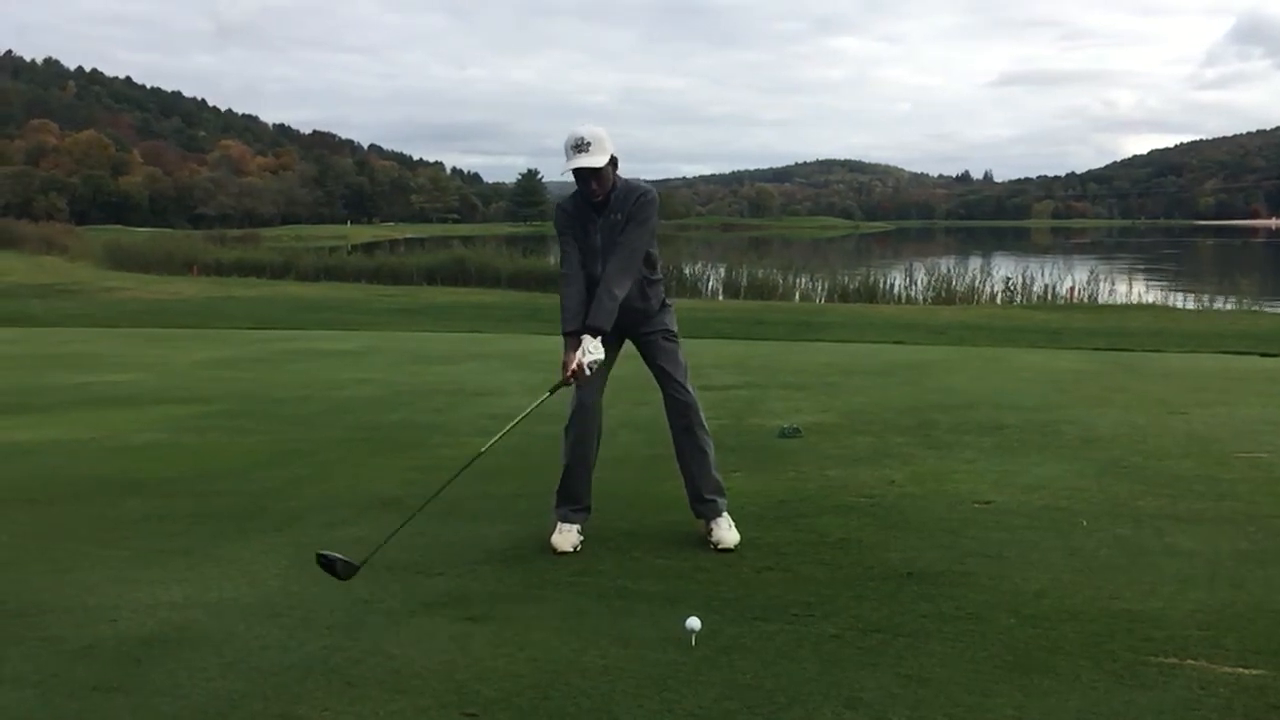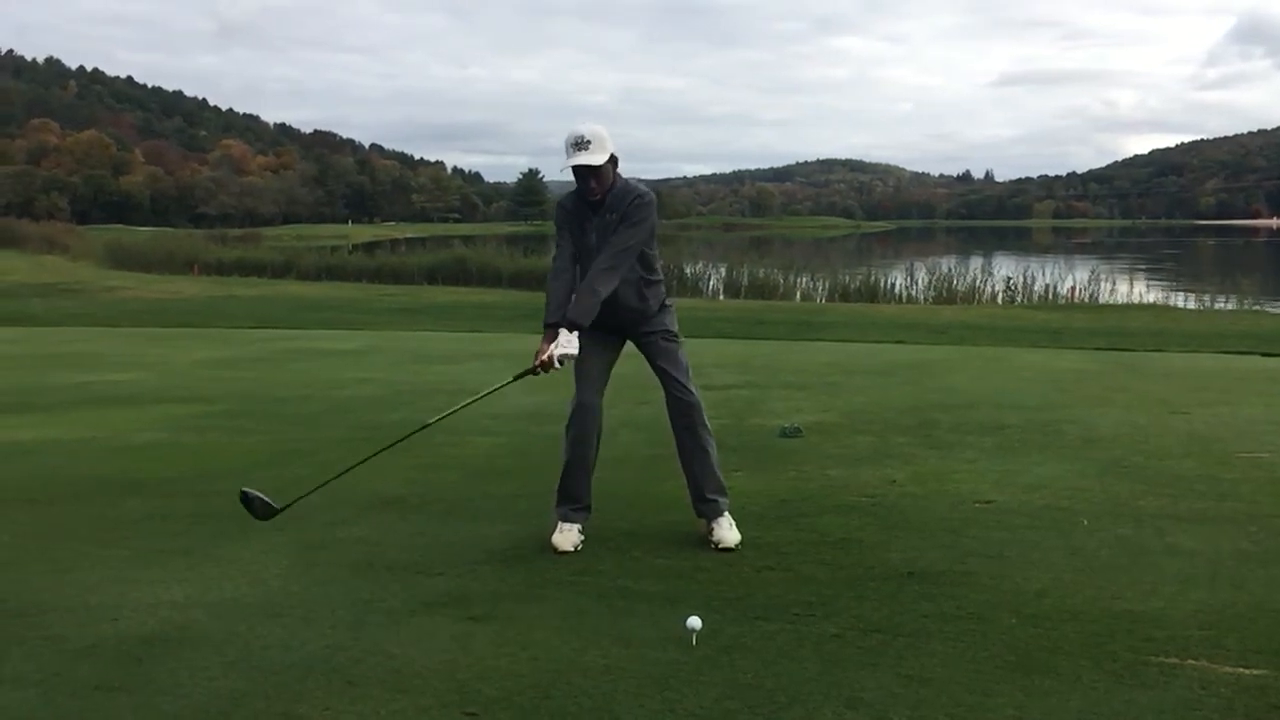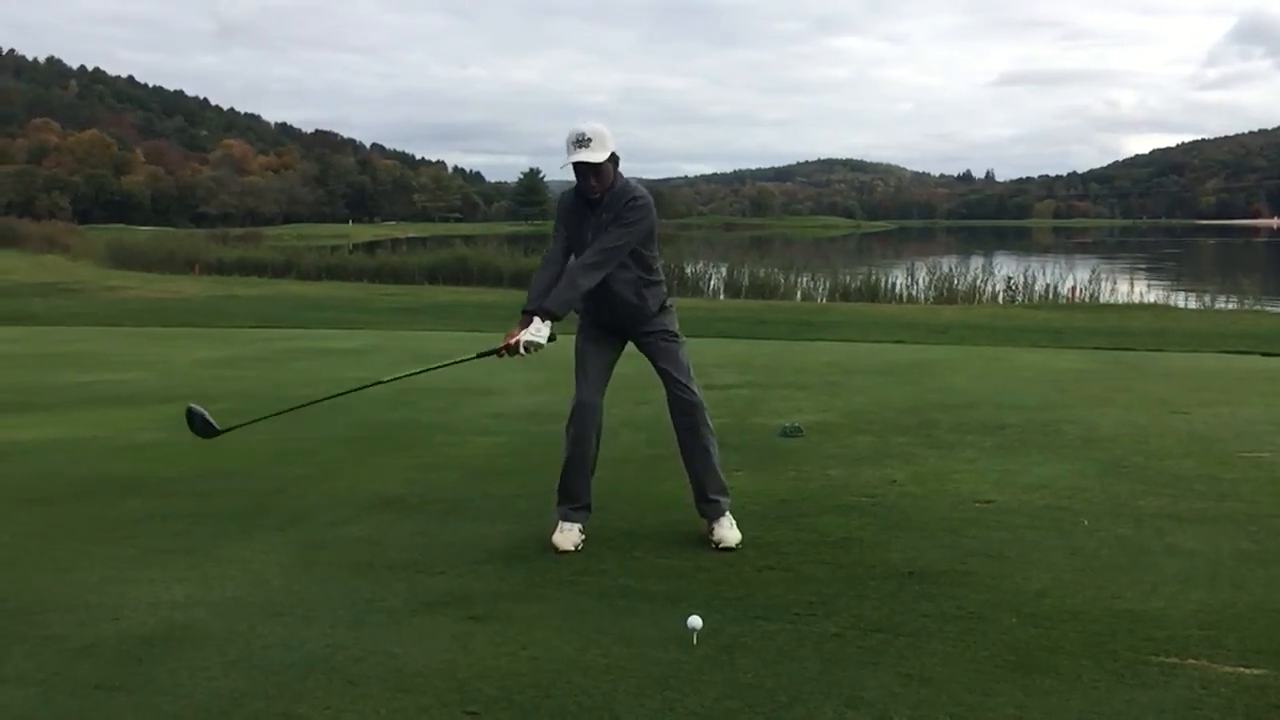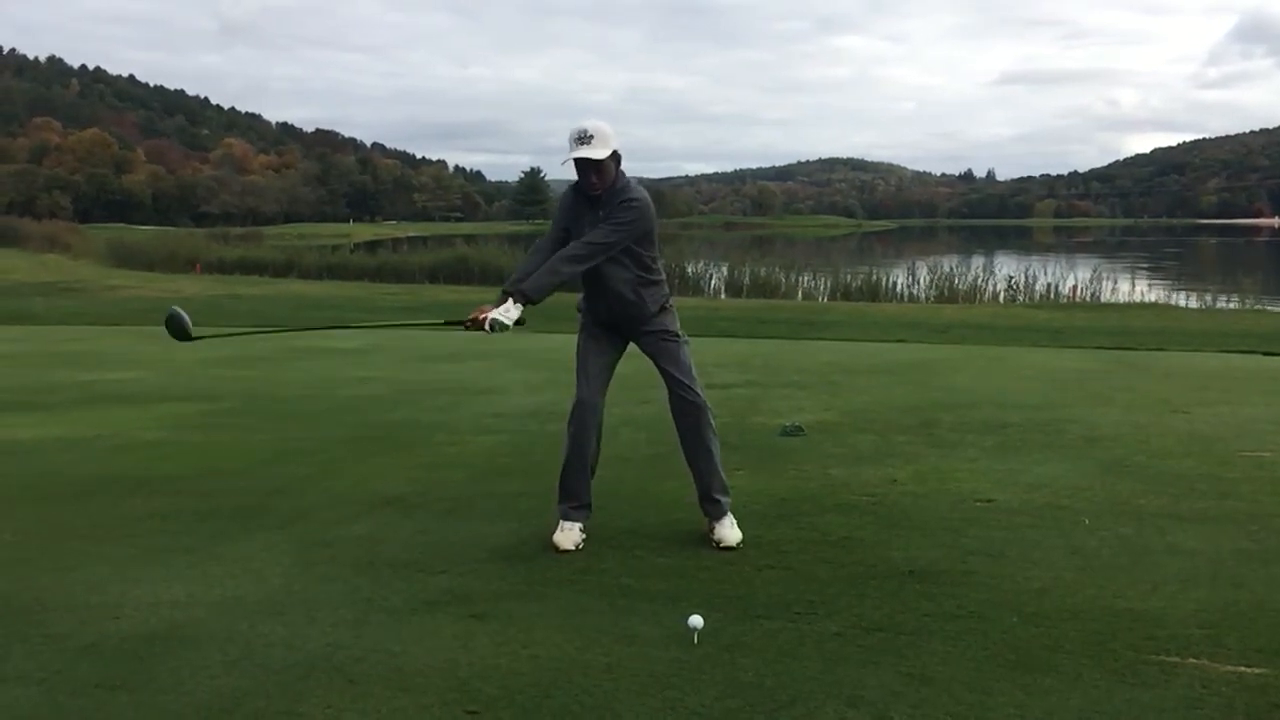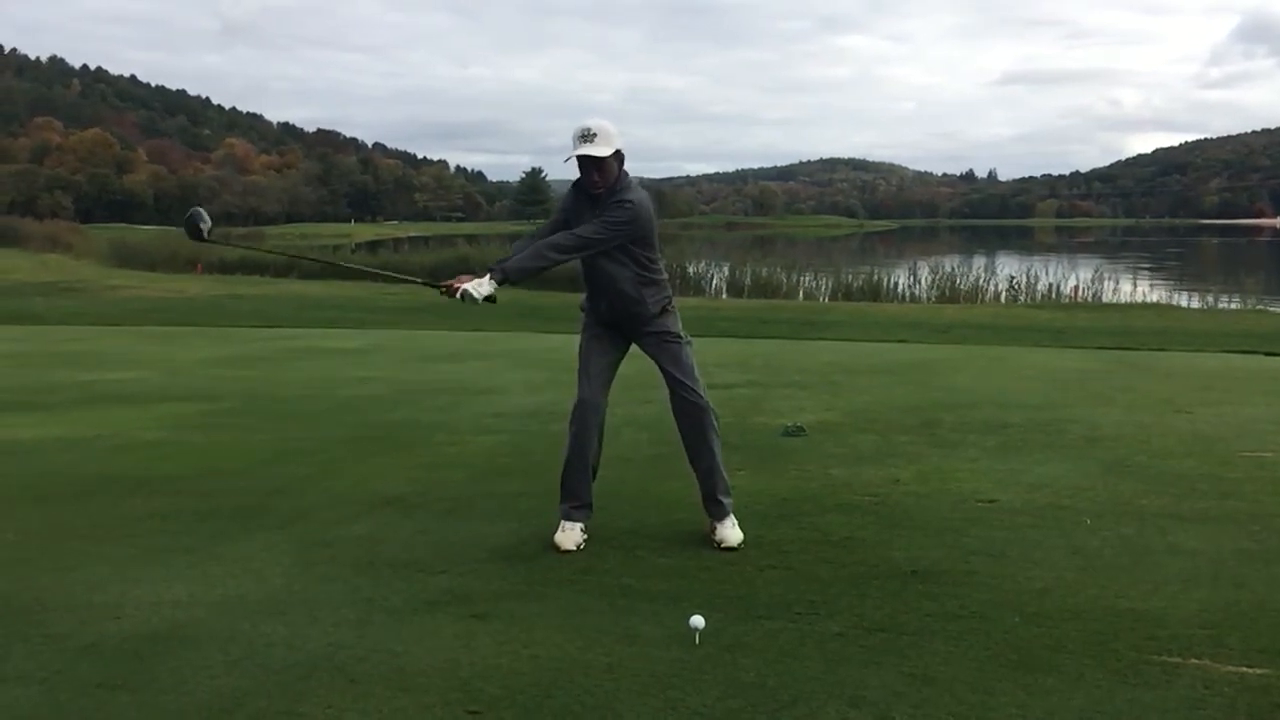
dt=0.4s
person 1, frame 1
left shoulder: (642, 198)
right shoulder: (567, 211)
left elbow: (621, 269)
right elbow: (571, 275)
left wrist: (594, 335)
right wrist: (572, 339)
left hip: (648, 311)
right hip: (590, 317)
left knee: (682, 400)
right knee: (585, 404)
left ankle: (713, 509)
right ankle: (571, 514)
person 1, frame 2
left shoulder: (640, 200)
right shoulder: (567, 208)
left elbow: (608, 268)
right elbow: (563, 269)
left wrist: (570, 329)
right wrist: (551, 331)
left hip: (649, 312)
right hip: (597, 319)
left knee: (684, 399)
right knee: (585, 405)
left ankle: (715, 510)
right ankle: (571, 514)
person 1, frame 3
left shoulder: (637, 202)
right shoulder: (569, 203)
left elbow: (593, 264)
right elbow: (554, 261)
left wrist: (545, 319)
right wrist: (527, 317)
left hip: (650, 313)
right hip: (598, 318)
left knee: (687, 399)
right knee: (585, 405)
left ankle: (717, 510)
right ankle: (572, 514)
person 1, frame 4
left shoulder: (635, 203)
right shoulder: (573, 198)
left elbow: (577, 256)
right elbow: (545, 249)
left wrist: (518, 302)
right wrist: (505, 296)
left hip: (651, 313)
right hip: (600, 317)
left knee: (690, 399)
right knee: (586, 404)
left ankle: (718, 510)
right ankle: (573, 513)
person 1, frame 5
left shoulder: (632, 206)
right shoulder: (579, 195)
left elbow: (563, 247)
right elbow: (542, 236)
left wrist: (492, 278)
right wrist: (490, 274)
left hip: (653, 314)
right hip: (603, 317)
left knee: (692, 400)
right knee: (587, 405)
left ankle: (721, 511)
right ankle: (574, 513)
